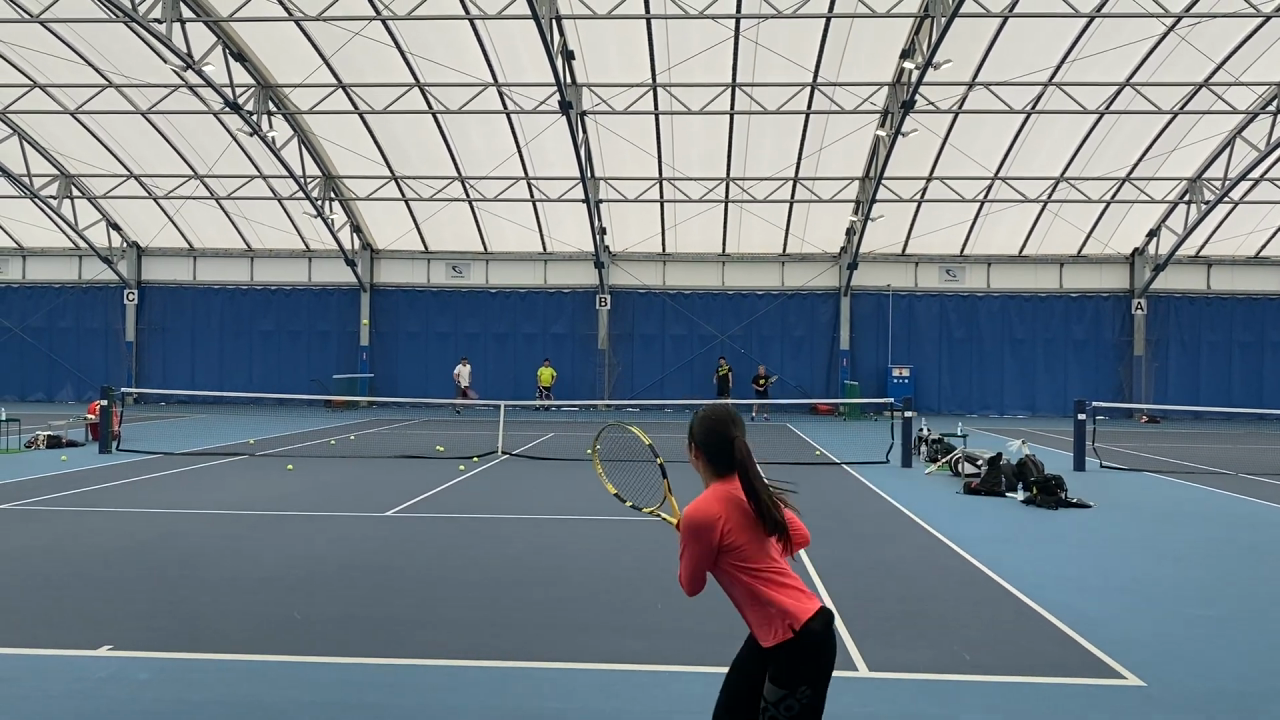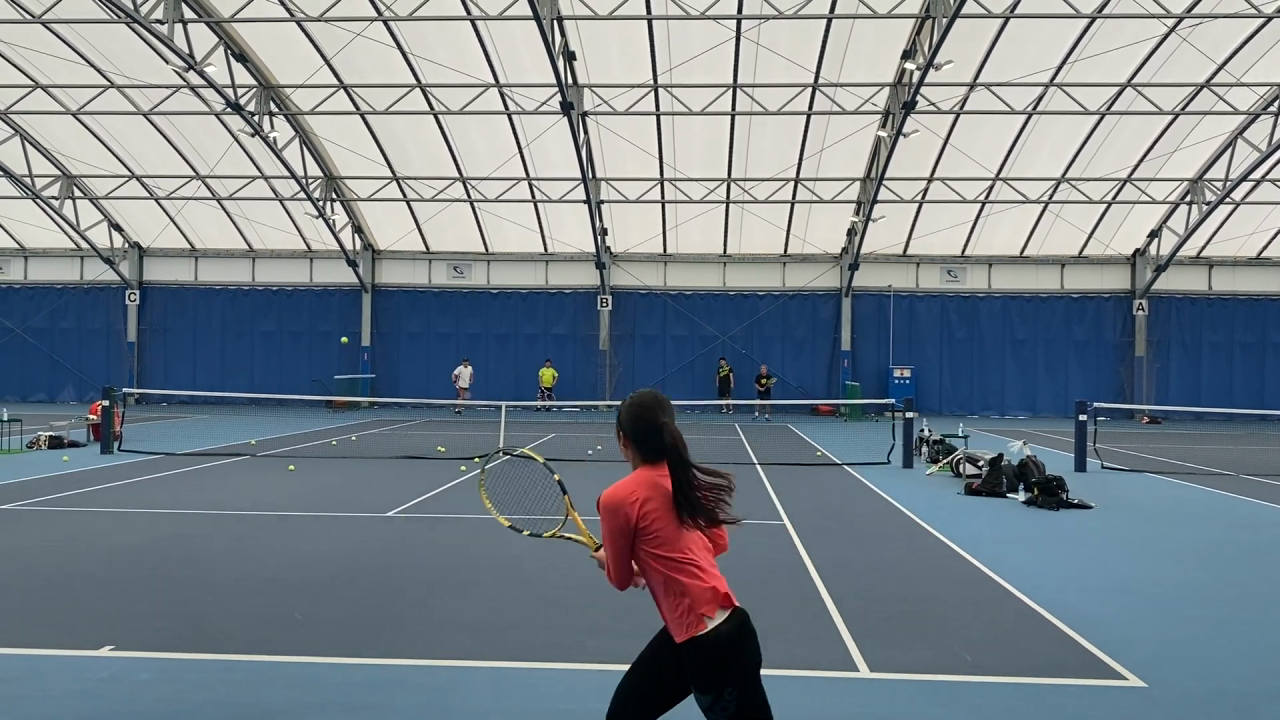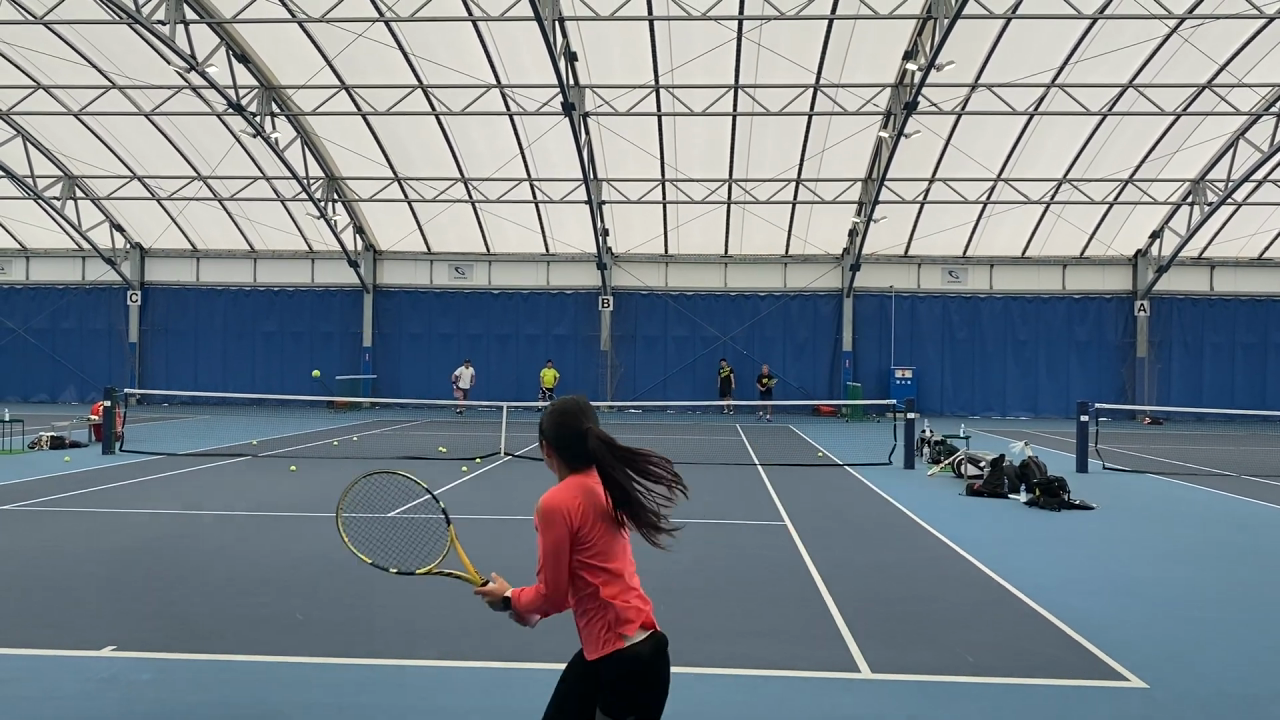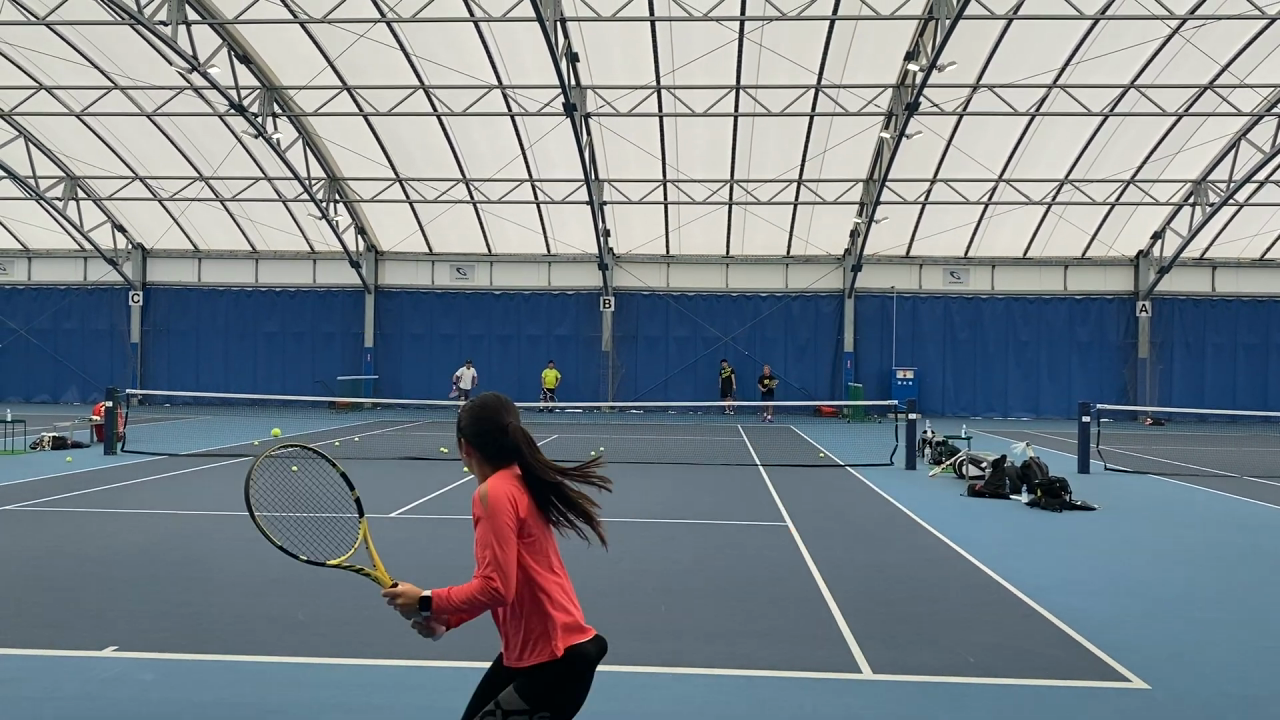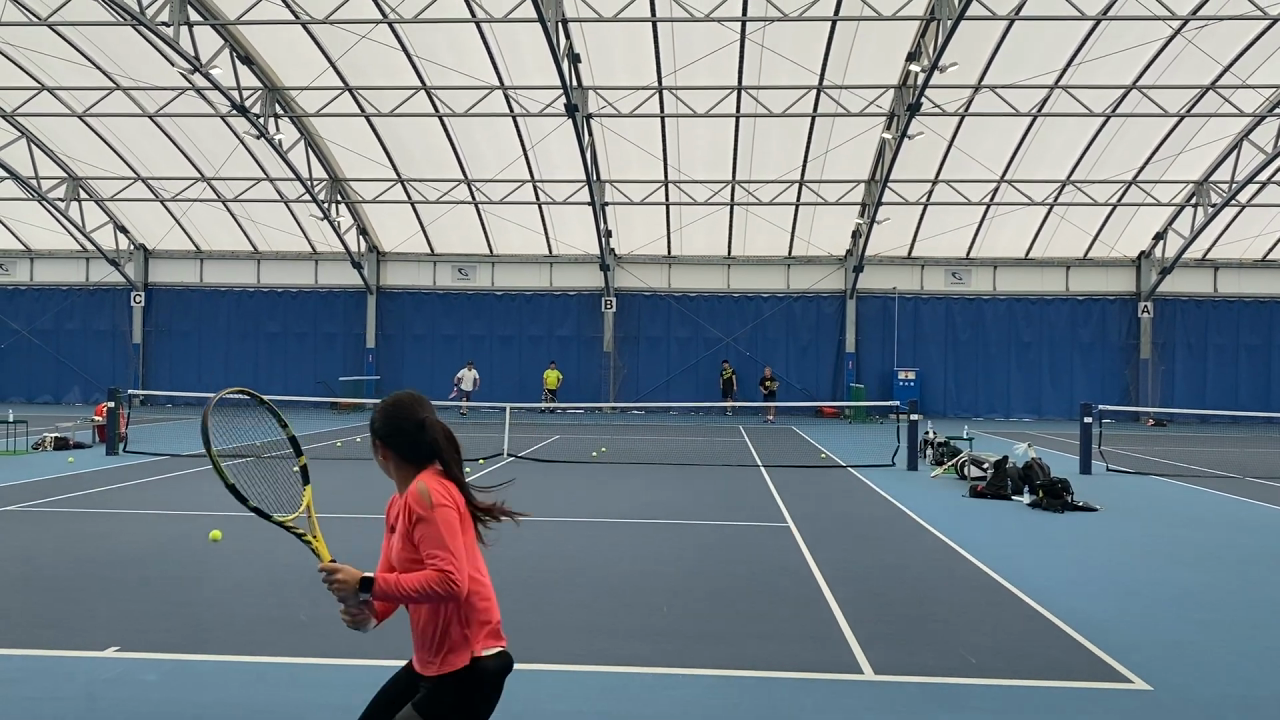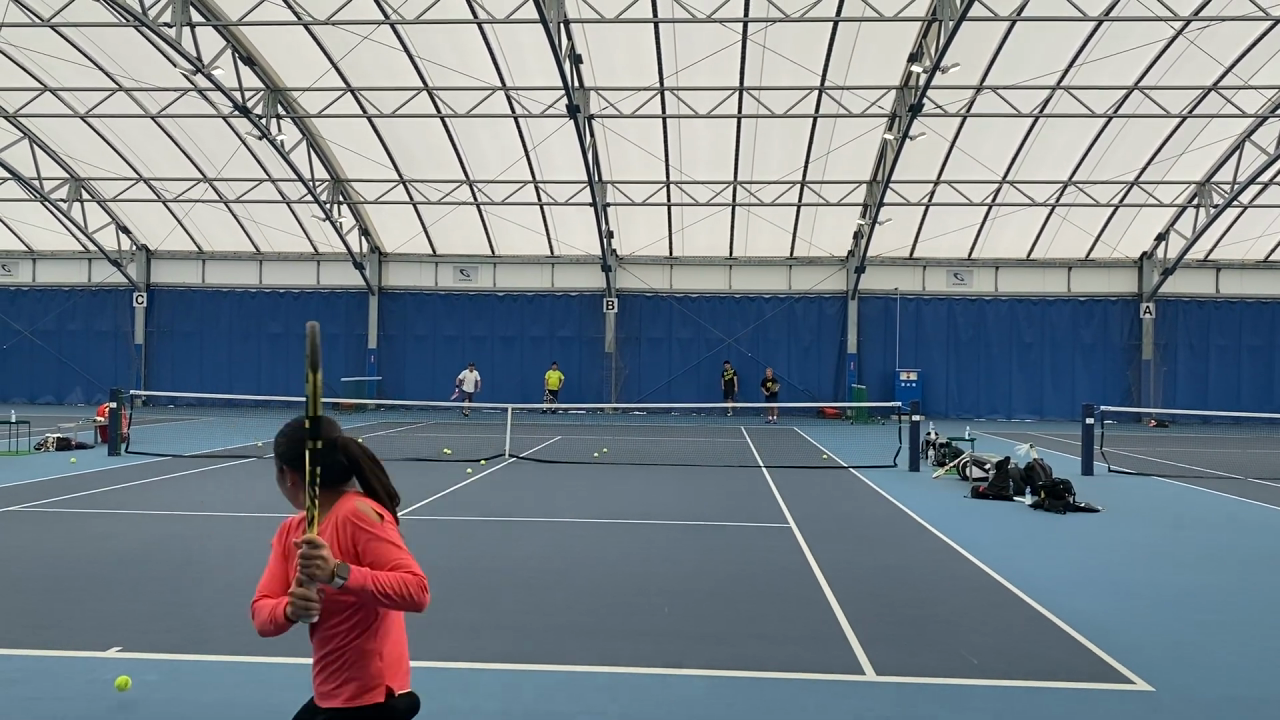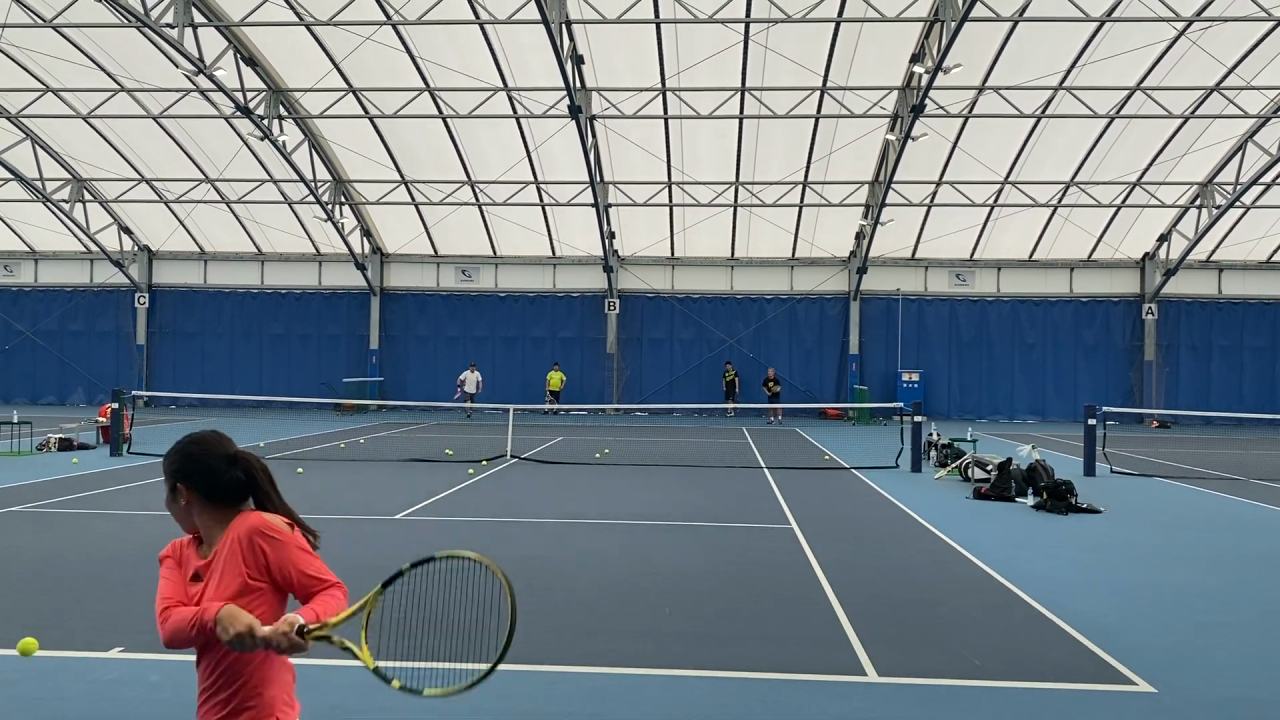
dt=0.1s
person 1, frame 1
left shoulder: (700, 514)
right shoulder: (753, 492)
left elbow: (691, 584)
right elbow: (800, 537)
left wrist: (688, 549)
right hip: (788, 631)
person 1, frame 2
left shoulder: (617, 498)
right shoulder: (688, 482)
left elbow: (621, 578)
right elbow: (719, 543)
left wrist: (606, 559)
left hip: (708, 640)
right hip: (690, 633)
person 1, frame 3
left shoulder: (556, 503)
right shoulder: (604, 488)
left elbow: (552, 594)
left wrist: (508, 598)
right wrist: (534, 610)
left hip: (625, 656)
right hip: (605, 649)
person 1, frame 4
left shoulder: (493, 496)
left elbow: (498, 588)
right elbow: (486, 587)
left wrist: (425, 602)
right wrist: (441, 621)
right hip: (531, 657)
person 1, frame 5
left shoulder: (426, 492)
right shoulder: (400, 503)
left elbow: (450, 582)
right elbow: (393, 581)
left wrist: (364, 586)
right wrist: (366, 613)
person 1, frame 6
left shoulder: (357, 514)
right shoulder: (290, 532)
left elbow: (416, 590)
right elbow: (263, 616)
left wrist: (339, 575)
right wrist: (293, 608)
person 1, frame 7
left shoulder: (260, 529)
right shoulder: (178, 553)
left elbow: (333, 593)
right elbow: (171, 626)
left wrist: (298, 623)
right wrist: (219, 617)
